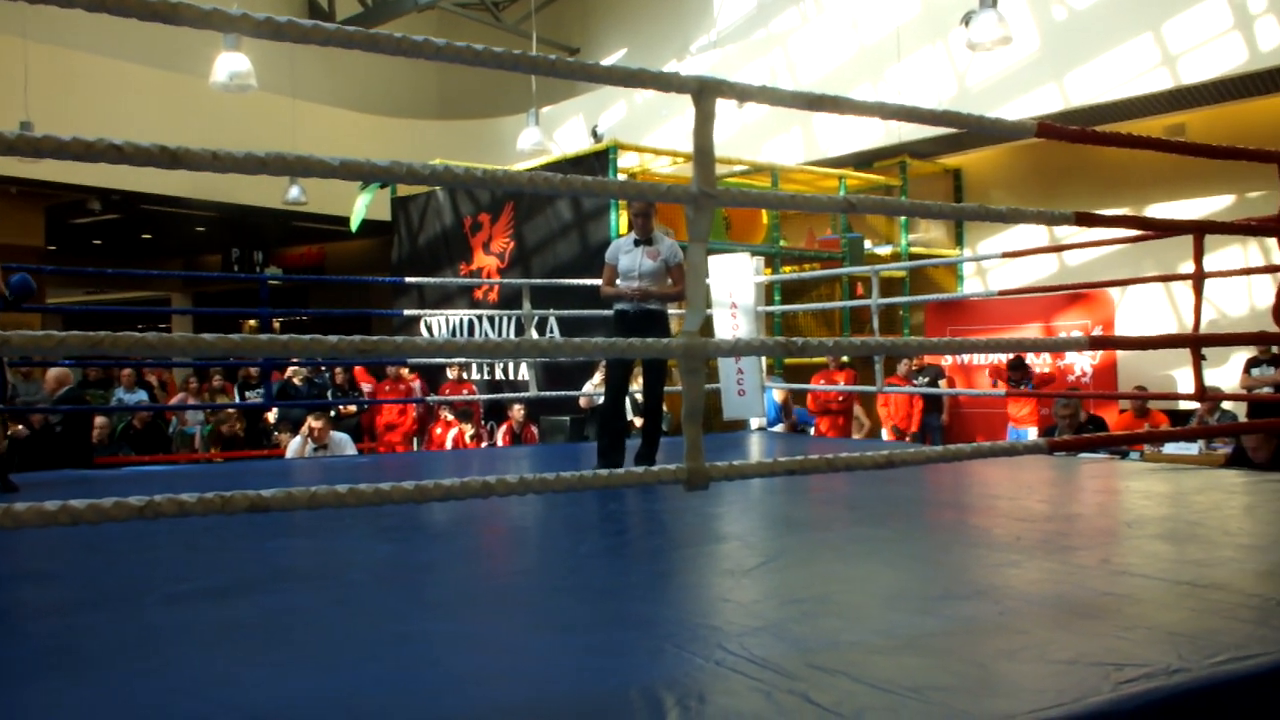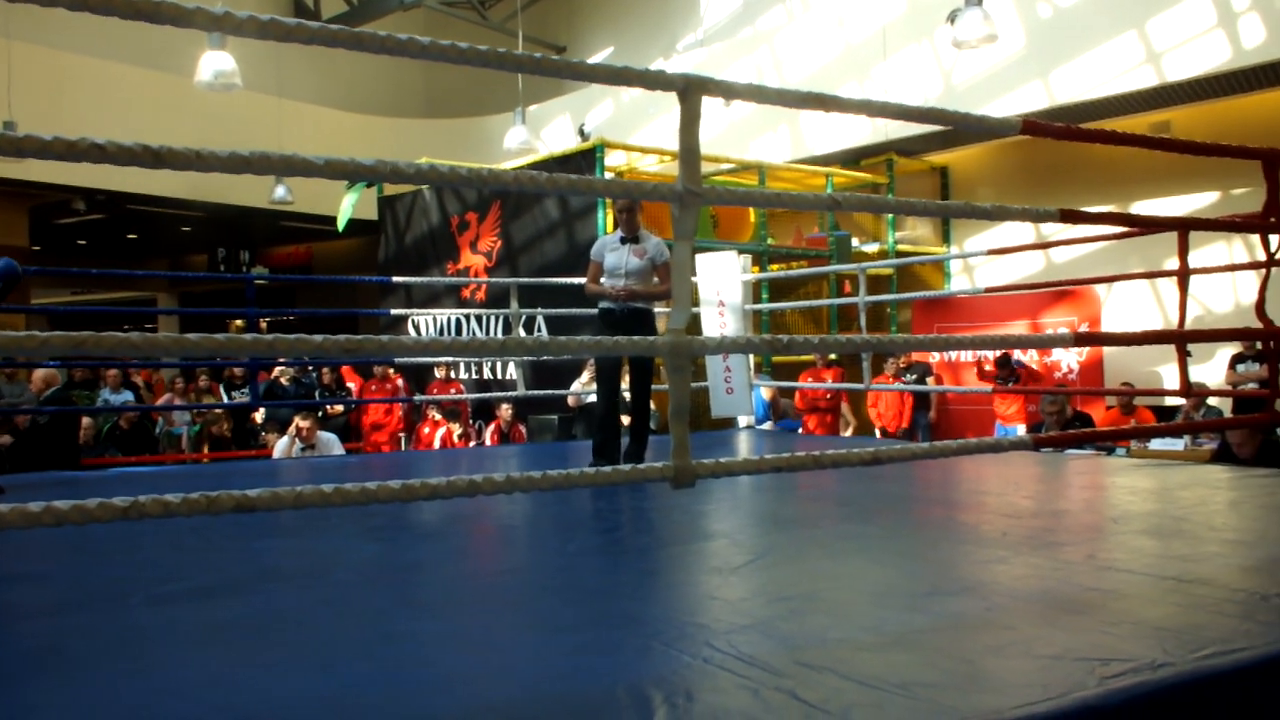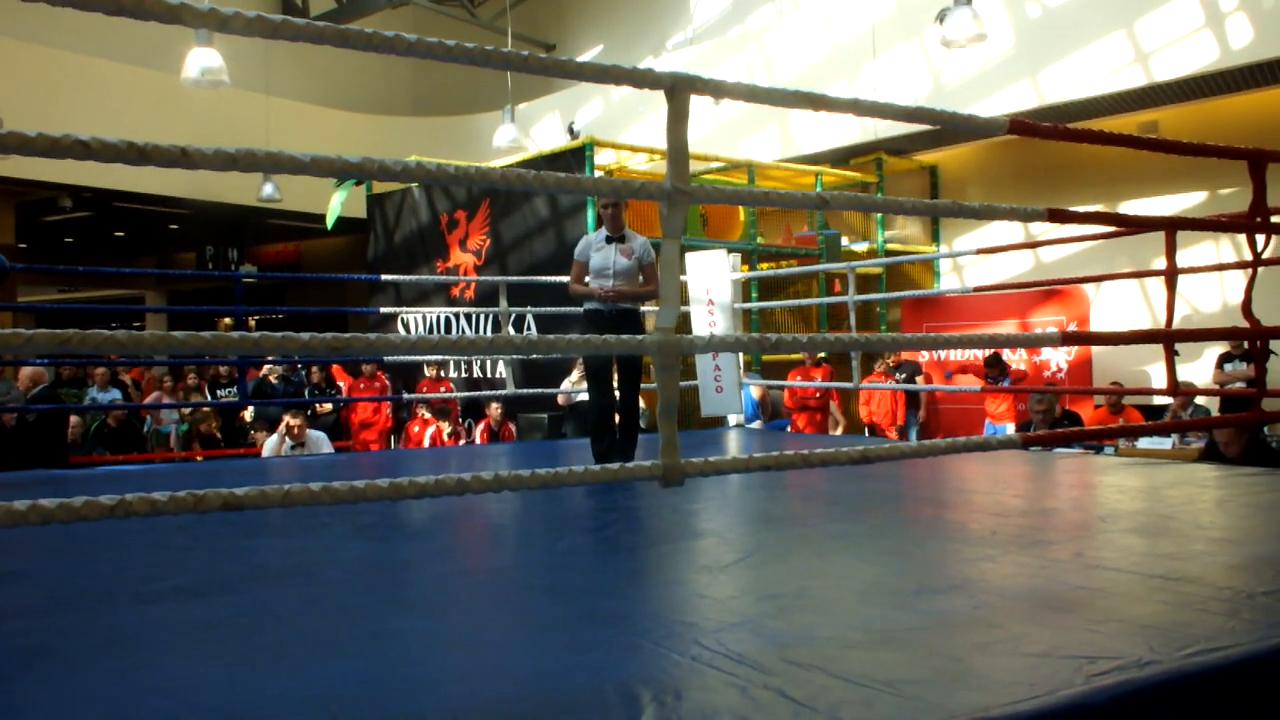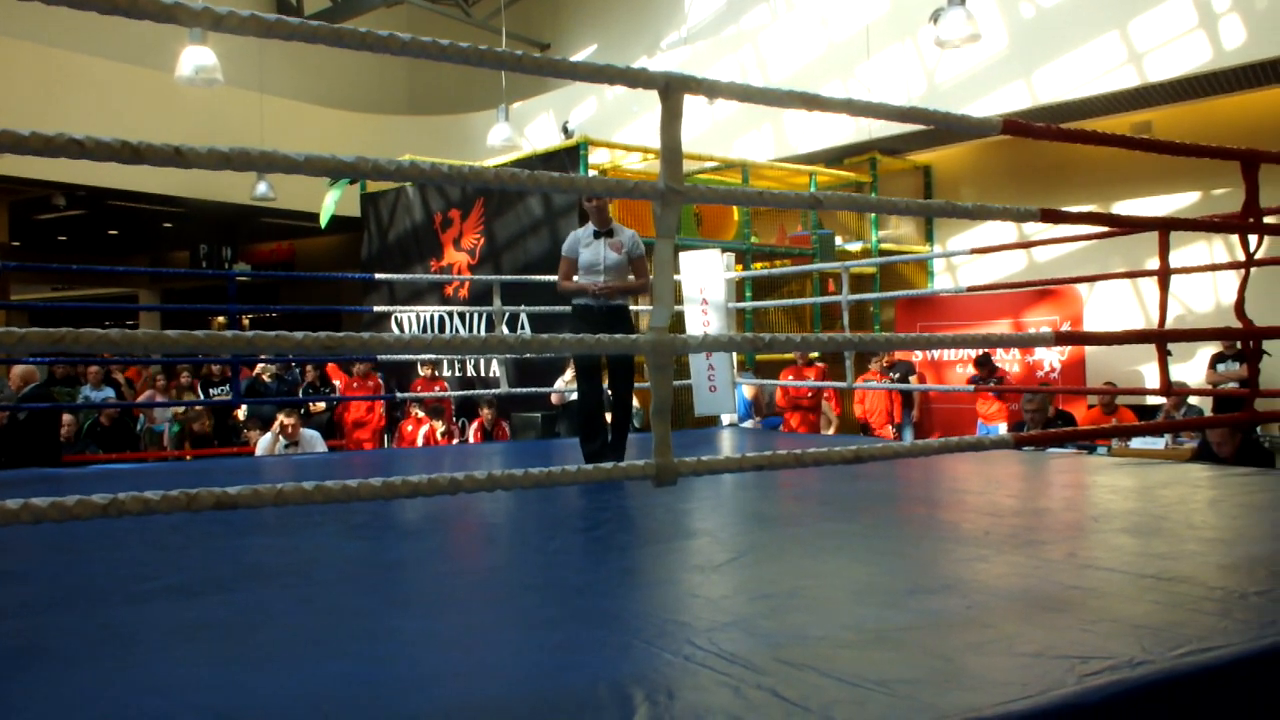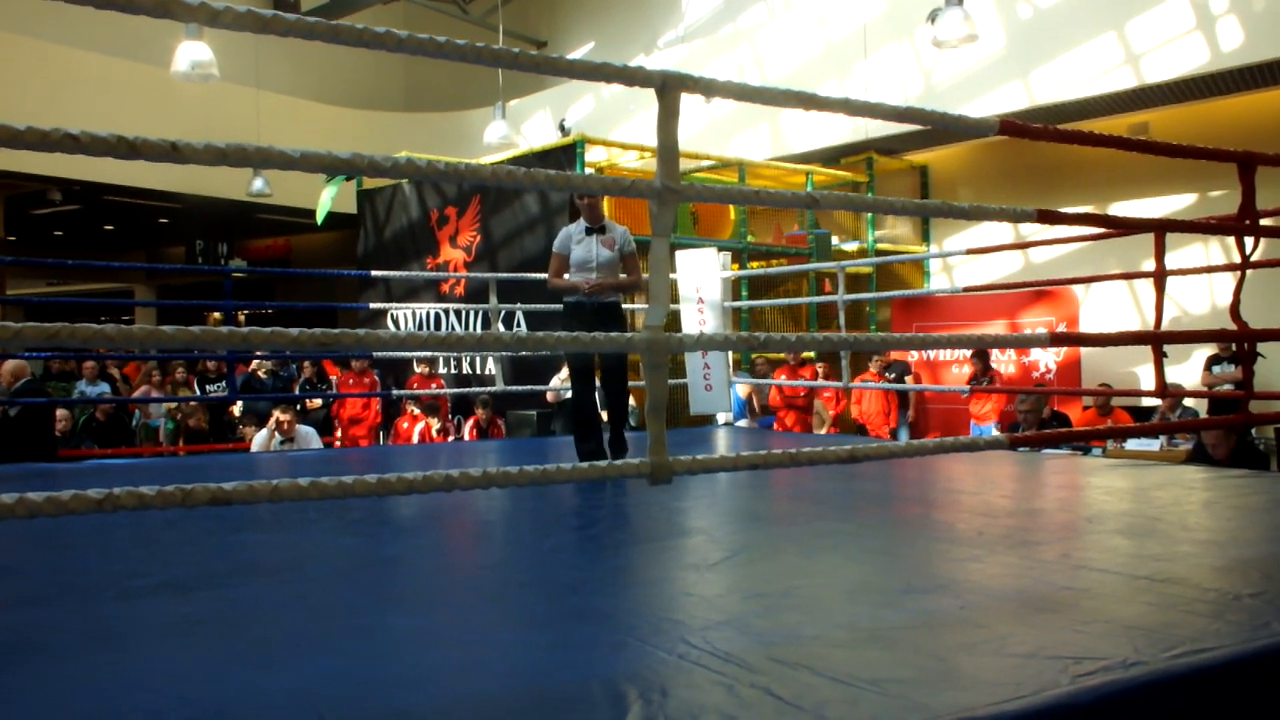
dt=0.2s
person 1, frame 1
left shoulder: (668, 247)
right shoulder: (618, 246)
left elbow: (681, 290)
right elbow: (605, 289)
left wrist: (652, 293)
right wrist: (622, 292)
left hip: (654, 322)
right hip: (623, 321)
left knee: (653, 392)
right knee: (614, 390)
left ankle: (646, 459)
right ankle: (609, 460)
person 1, frame 2
left shoulder: (654, 245)
right shoulder: (603, 243)
left elbow: (667, 289)
right elbow: (589, 286)
left wrist: (637, 293)
right wrist: (607, 291)
left hip: (640, 320)
right hip: (608, 320)
left knee: (640, 391)
right knee: (607, 390)
left ankle: (634, 457)
right ankle: (604, 458)
person 1, frame 3
left shoulder: (640, 244)
right shoulder: (588, 242)
left elbow: (653, 289)
right elbow: (573, 286)
left wrist: (625, 293)
right wrist: (594, 292)
left hip: (628, 320)
right hip: (595, 321)
left knee: (629, 391)
right knee: (600, 391)
left ankle: (624, 457)
right ankle: (605, 458)
person 1, frame 4
left shoulder: (629, 237)
right shoulder: (576, 238)
left elbow: (644, 282)
right elbow: (562, 283)
left wrist: (618, 287)
right wrist: (586, 288)
left hip: (618, 316)
right hip: (584, 317)
left knee: (622, 387)
right knee: (589, 389)
left ankle: (615, 454)
right ankle: (596, 458)
person 1, frame 5
left shoulder: (621, 234)
right shoulder: (567, 235)
left elbow: (636, 280)
right elbow: (553, 280)
left wrist: (609, 284)
right wrist: (578, 285)
left hip: (610, 313)
right hip: (576, 314)
left knee: (616, 382)
right knee: (582, 386)
left ankle: (618, 448)
right ankle: (591, 456)
